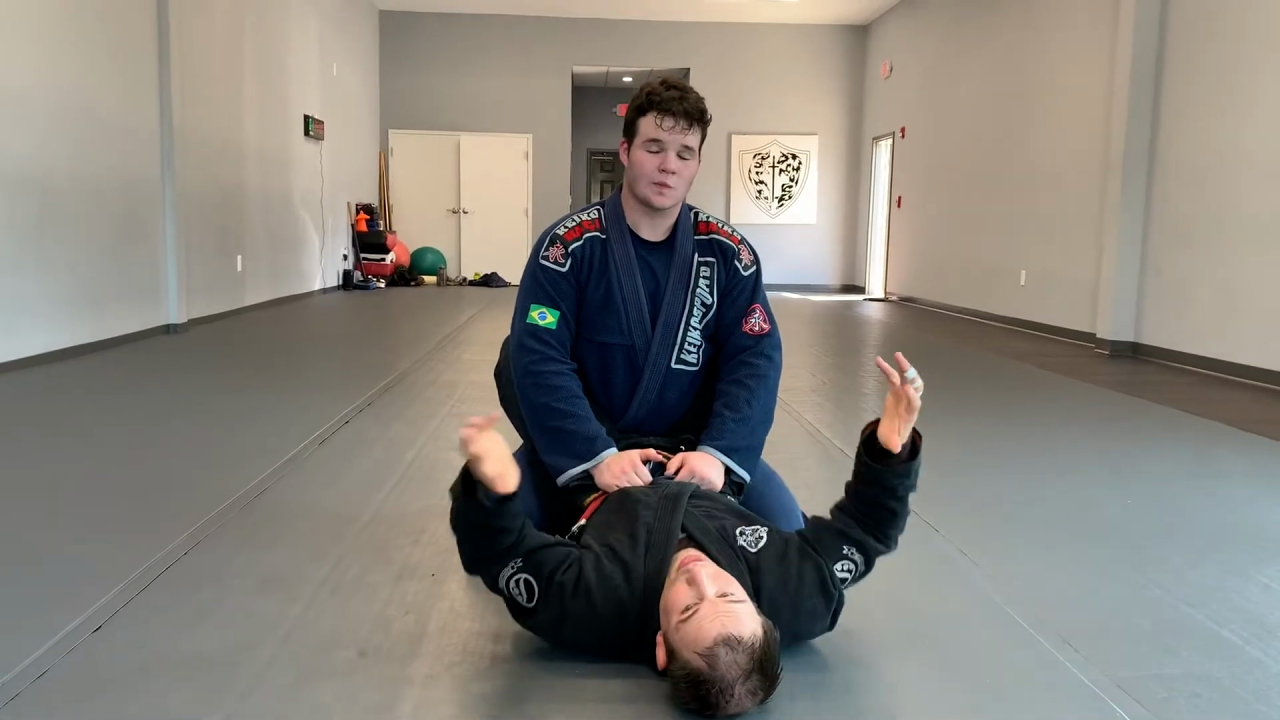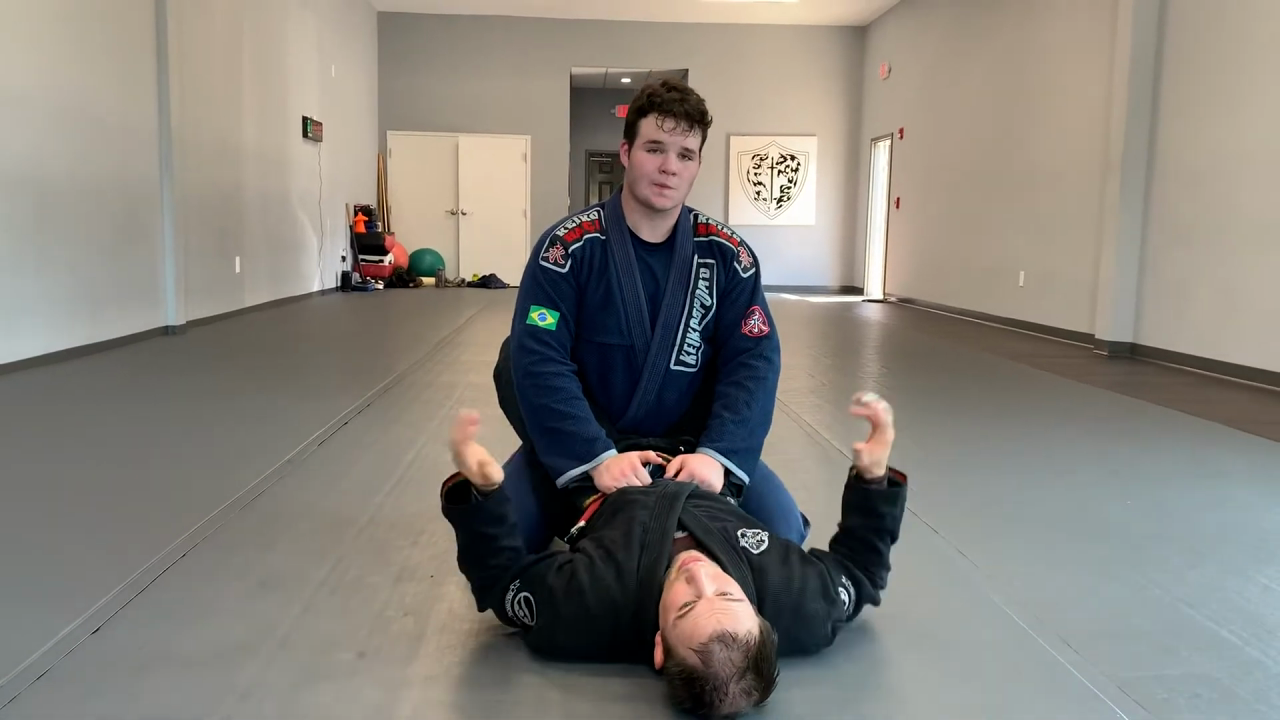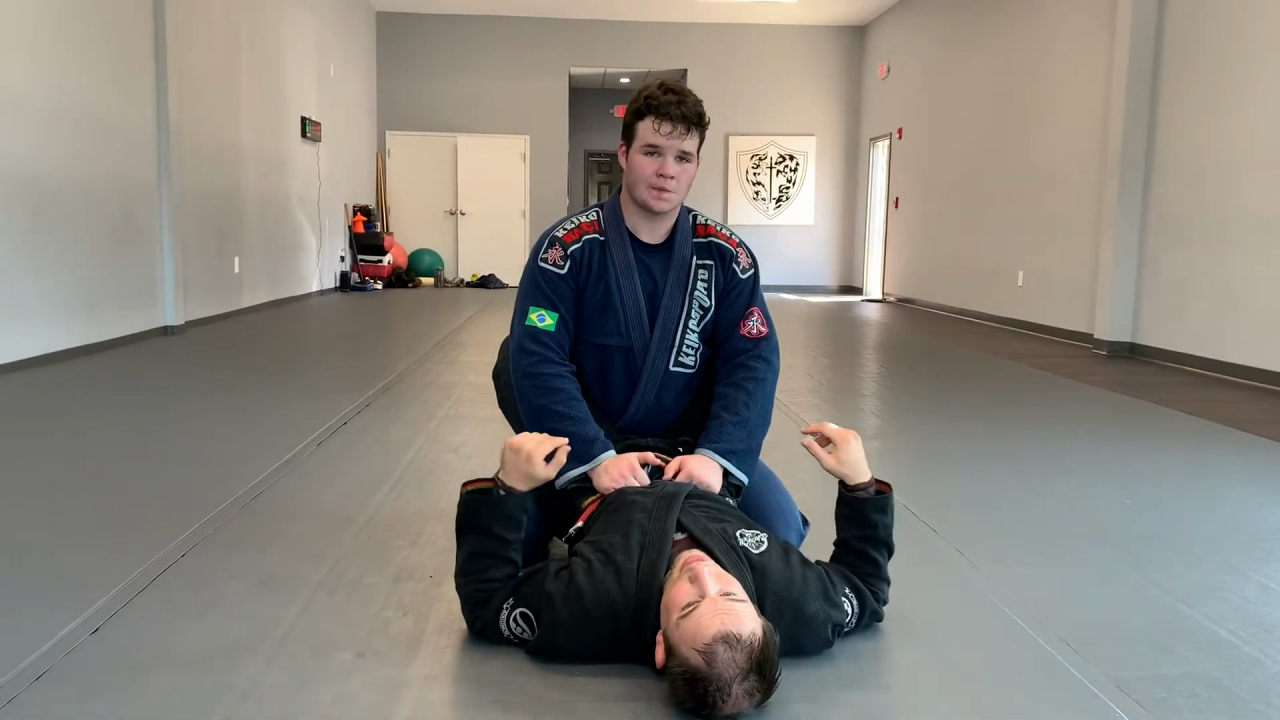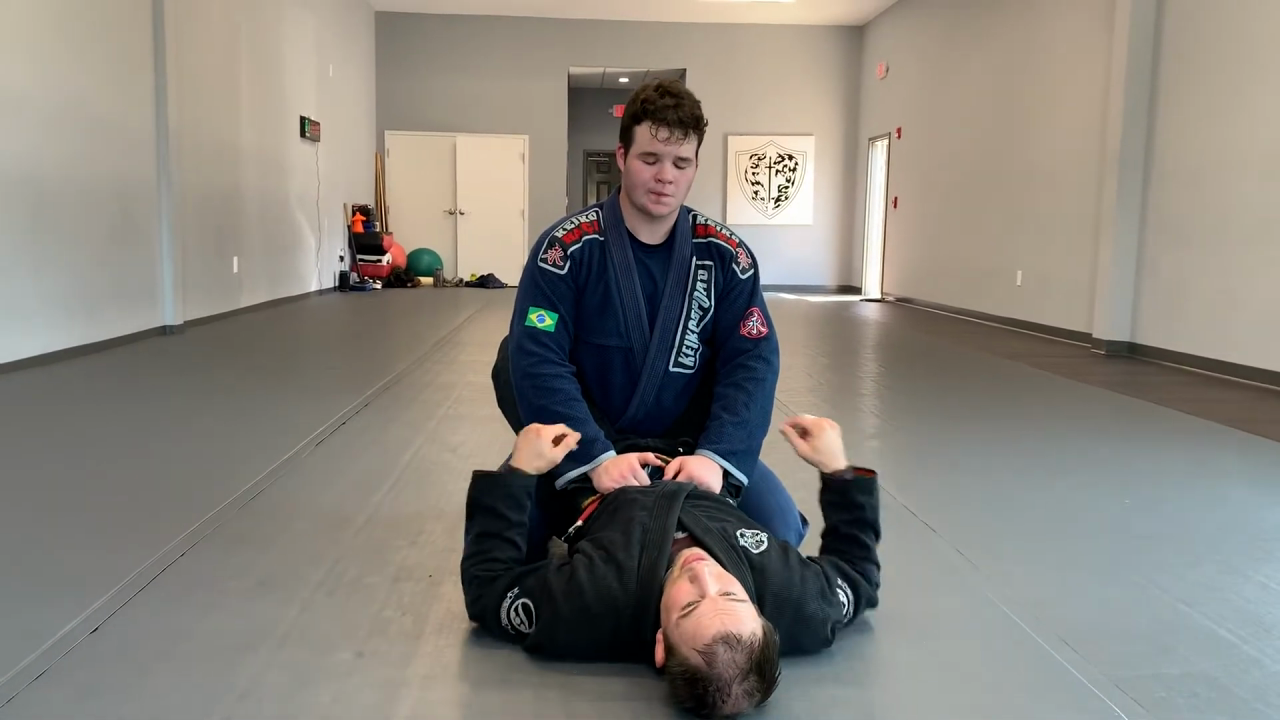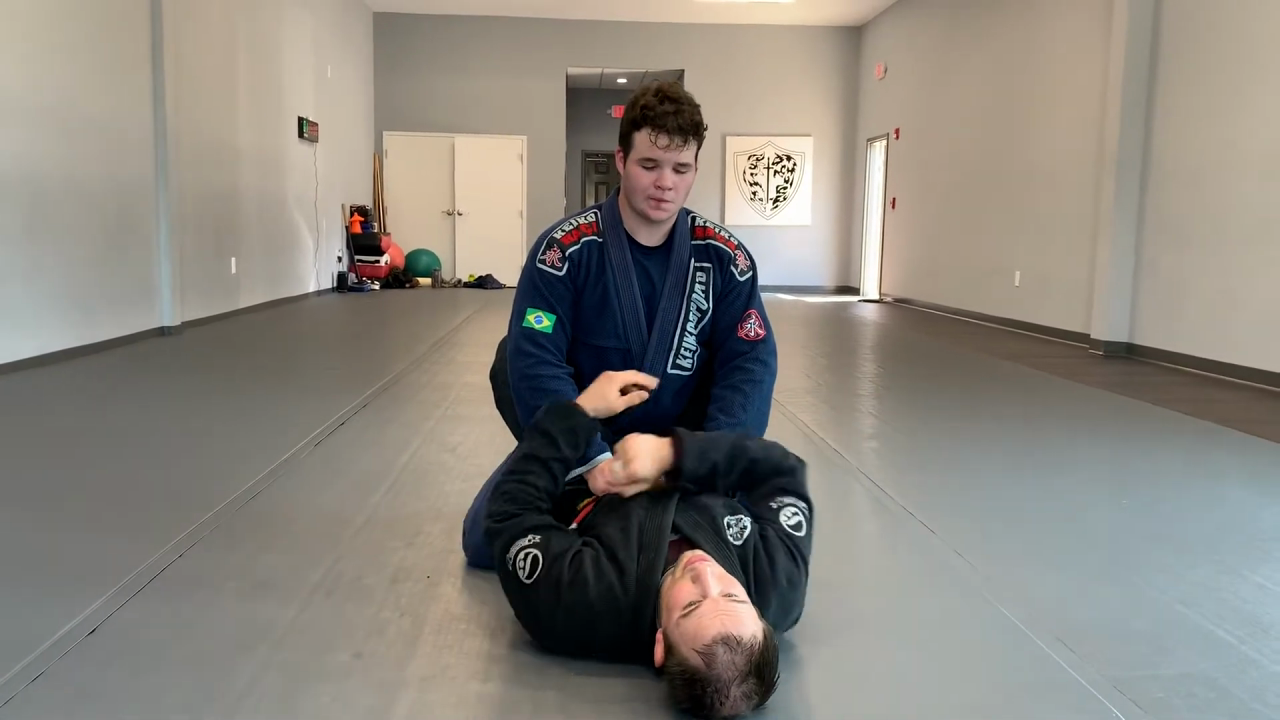
dt=0.3s
person 1, frame 1
left shoulder: (726, 251)
right shoulder: (570, 243)
left elbow: (755, 357)
right elbow: (537, 357)
left wrist: (717, 451)
right wrist: (597, 454)
left hip: (691, 444)
right hip: (584, 443)
left knee: (782, 531)
person 1, frame 2
left shoulder: (726, 254)
right shoulder: (571, 245)
left elbow: (754, 360)
right elbow: (537, 358)
left wrist: (716, 454)
right wrist: (597, 456)
left hip: (689, 444)
right hip: (583, 445)
left knee: (781, 531)
person 1, frame 3
left shoulder: (725, 254)
right shoulder: (569, 246)
left elbow: (753, 361)
right elbow: (536, 360)
left wrist: (716, 455)
right wrist: (595, 457)
left hip: (688, 446)
right hip: (584, 445)
left knee: (780, 532)
person 1, frame 4
left shoulder: (723, 254)
right shoulder: (566, 246)
left elbow: (753, 362)
right elbow: (537, 361)
left wrist: (713, 455)
right wrist: (596, 457)
left hip: (687, 443)
right hip: (586, 441)
left knee: (779, 530)
person 1, frame 5
left shoulder: (723, 256)
right shoulder: (566, 248)
left elbow: (750, 362)
right elbow: (533, 362)
right wrist: (593, 460)
right hip: (581, 443)
right knee: (486, 540)
person 2, frame 1
left shoulder: (590, 610)
right shoulder: (799, 602)
left elbow: (496, 551)
right elbow: (865, 527)
left wrist: (493, 485)
right wrist: (893, 447)
person 2, frame 2
left shoulder: (585, 611)
right shoulder: (796, 608)
left elbow: (498, 579)
right elbow: (861, 572)
left wrist: (481, 488)
right wrist: (875, 474)
person 2, frame 3
left shoulder: (588, 613)
right shoulder: (795, 609)
left elbow: (486, 601)
right elbow: (864, 588)
left wrist: (508, 488)
right wrist: (859, 481)
person 2, frame 4
left shoulder: (588, 613)
right shoulder: (797, 609)
left elbow: (487, 585)
right elbow: (857, 572)
left wrist: (518, 473)
right wrist: (838, 471)
person 2, frame 5
left shoulder: (581, 610)
right shoulder: (777, 593)
left elbow: (513, 513)
right elbow: (782, 473)
left wrist: (582, 411)
right wrist: (675, 455)
